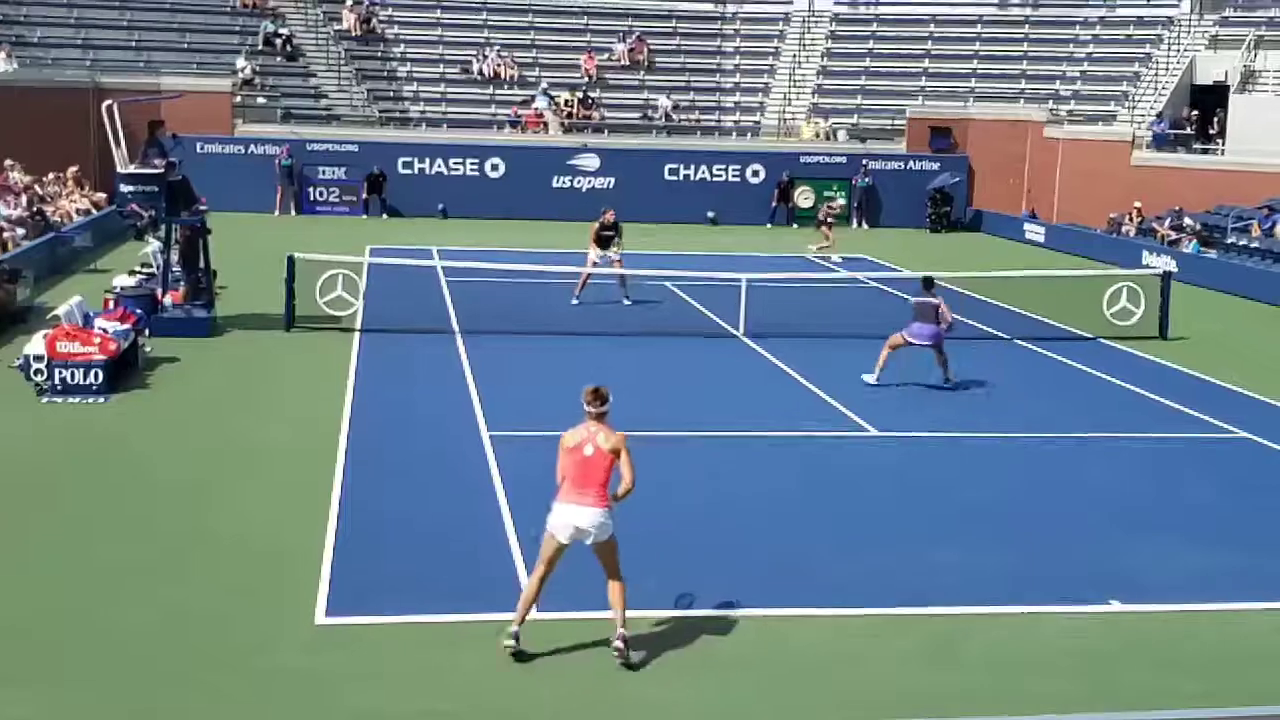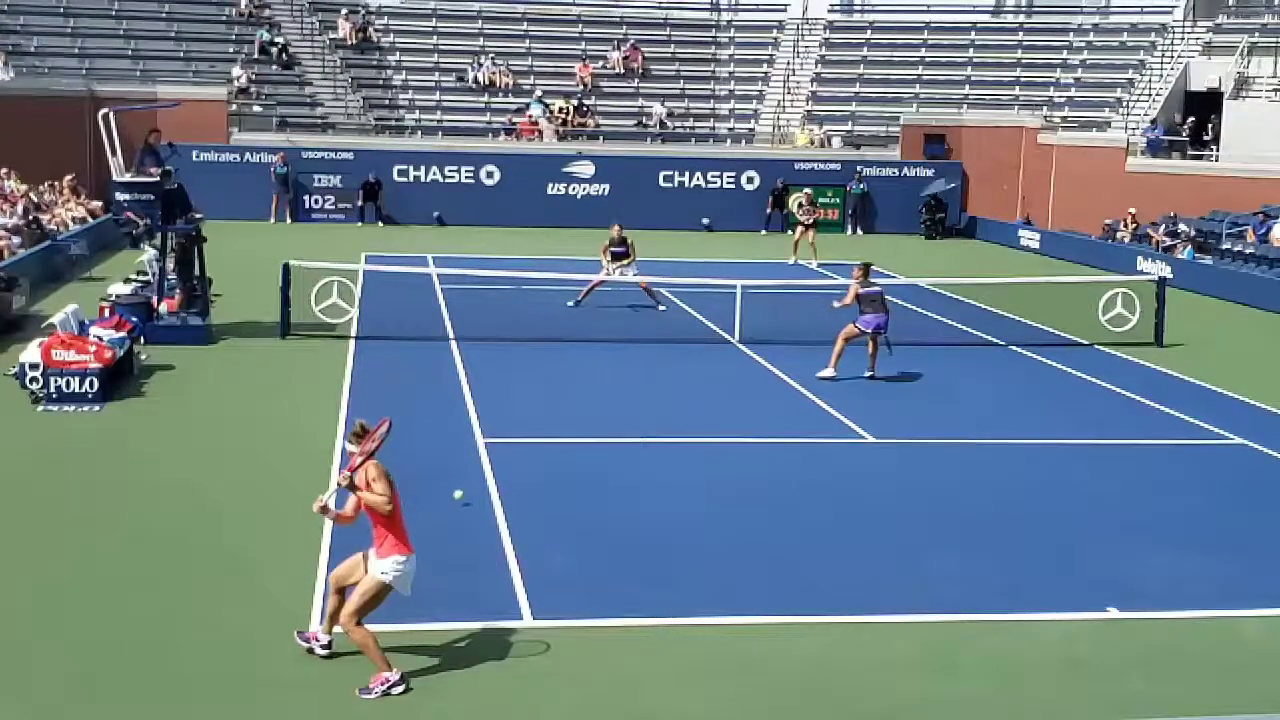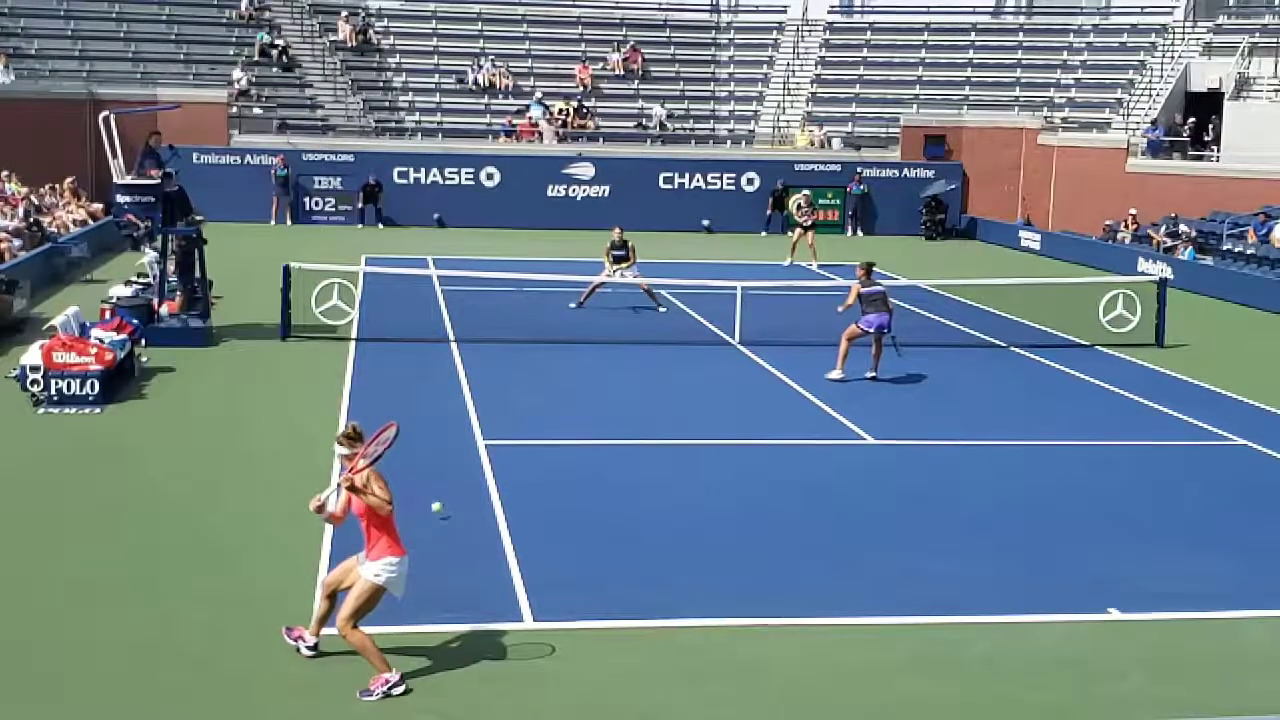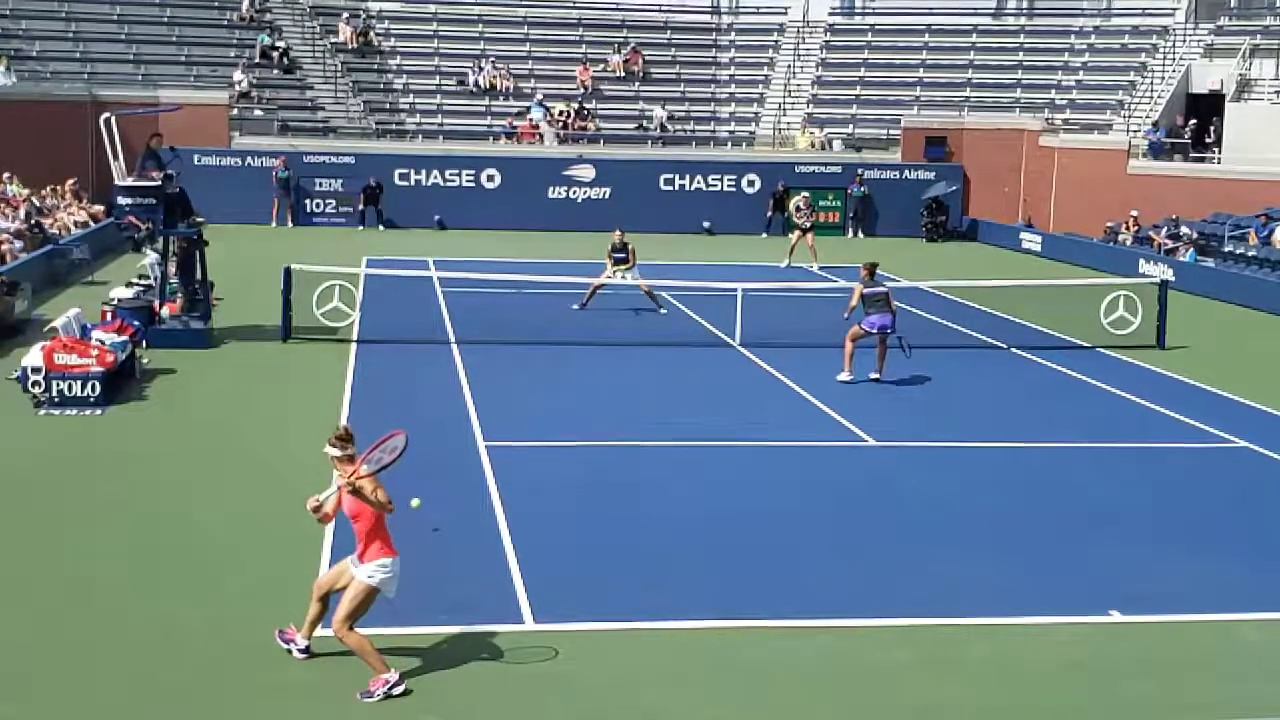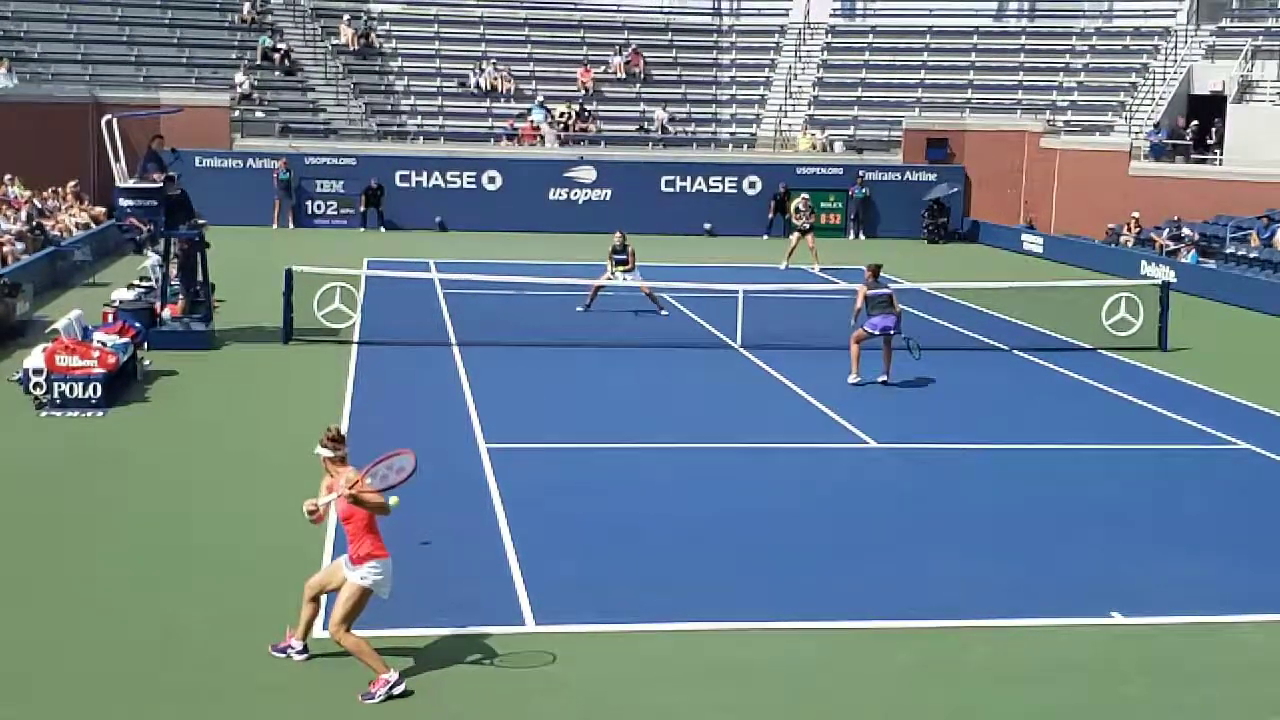
dt=1s
person 1, frame 1
left shoulder: (567, 436)
right shoulder: (617, 439)
left elbow: (561, 479)
right elbow: (628, 482)
right wrist: (614, 499)
left hip: (564, 510)
right hip: (596, 515)
left knee: (541, 571)
right knee: (614, 576)
left ankle: (514, 630)
right ankle: (620, 635)
person 1, frame 2
left shoulder: (373, 468)
right shoulder: (360, 474)
left elbow: (387, 506)
right elbow: (348, 517)
left wrist: (354, 490)
right wrist: (327, 511)
left hip: (394, 558)
right hip: (381, 553)
left knee: (348, 620)
right knee: (336, 580)
left ankle: (390, 677)
right ankle: (323, 639)
person 1, frame 3
left shoulder: (368, 474)
right shoulder: (351, 478)
left elbow: (387, 508)
right elbow: (338, 517)
left wrist: (357, 491)
right wrist: (322, 511)
left hip: (386, 560)
right hip: (372, 555)
left knee: (345, 624)
right knee: (329, 585)
left ankle: (390, 679)
right ankle: (310, 639)
person 1, frame 4
left shoulder: (361, 475)
right shoulder: (341, 480)
left elbow: (388, 507)
right elbow: (327, 518)
left wrist: (359, 494)
right wrist: (316, 510)
left hip: (378, 562)
right hip: (363, 557)
left knee: (341, 627)
right knee: (320, 588)
left ankle: (389, 679)
right ankle: (301, 641)
person 1, frame 5
left shoulder: (352, 477)
right shoulder: (330, 480)
left elbow: (384, 508)
right elbow: (318, 519)
left wrist: (357, 501)
right wrist: (311, 510)
left hip: (371, 564)
right hip: (355, 559)
left knee: (338, 630)
right knee: (311, 588)
left ankle: (388, 678)
right ankle: (297, 644)
